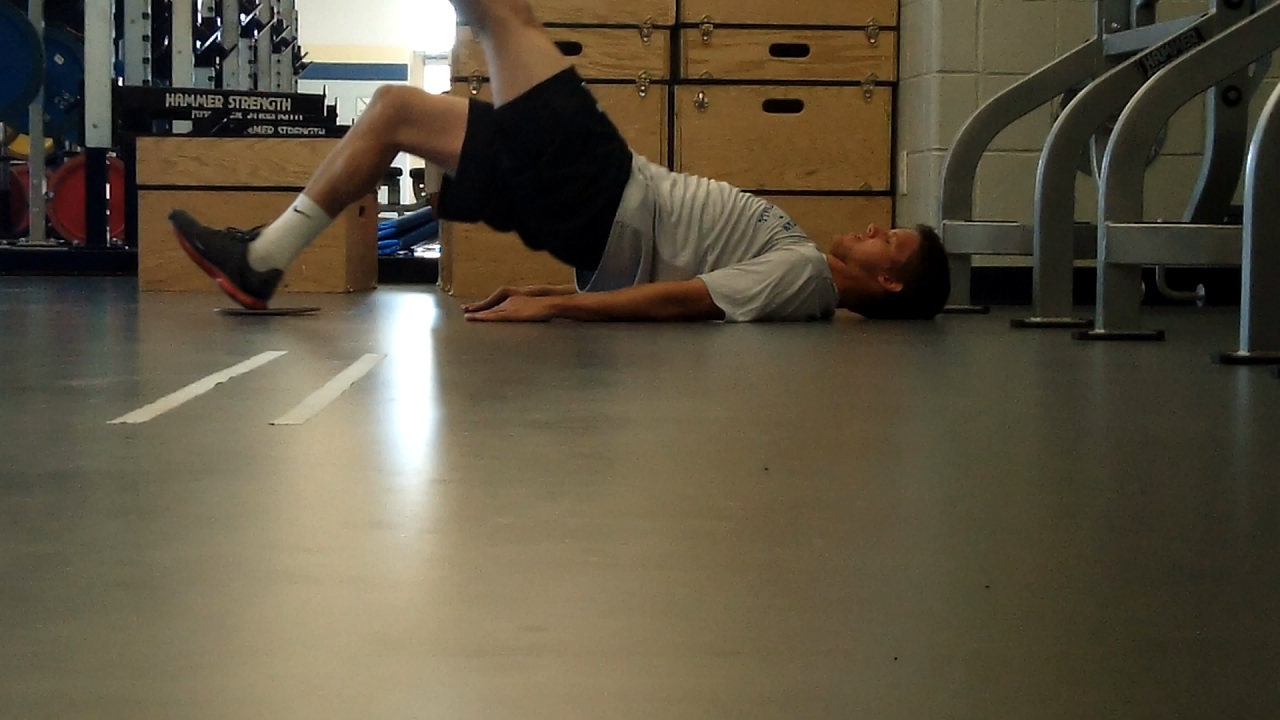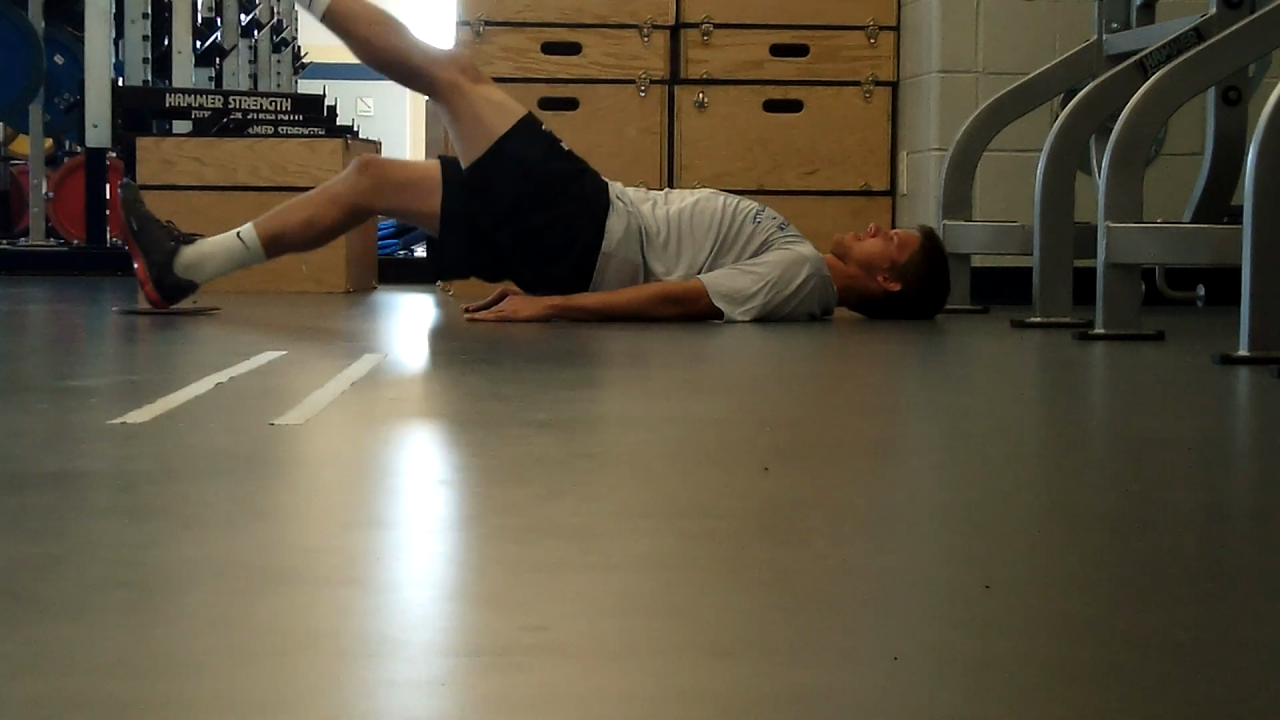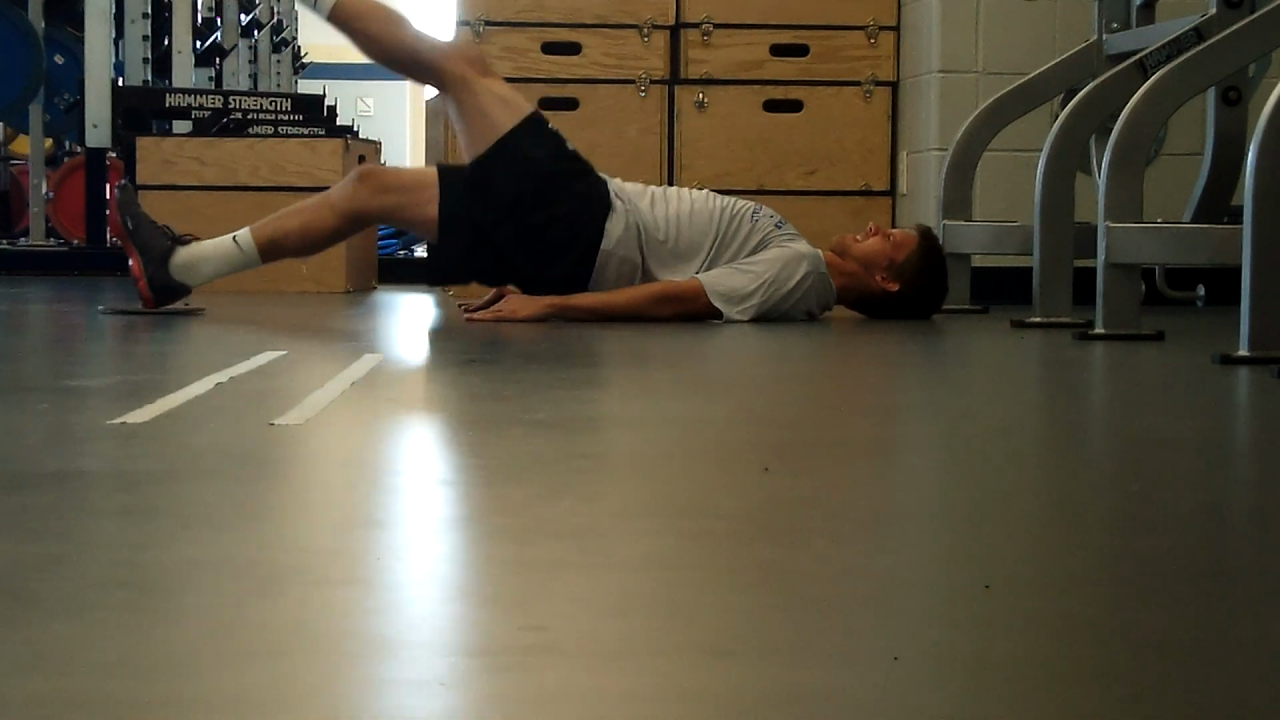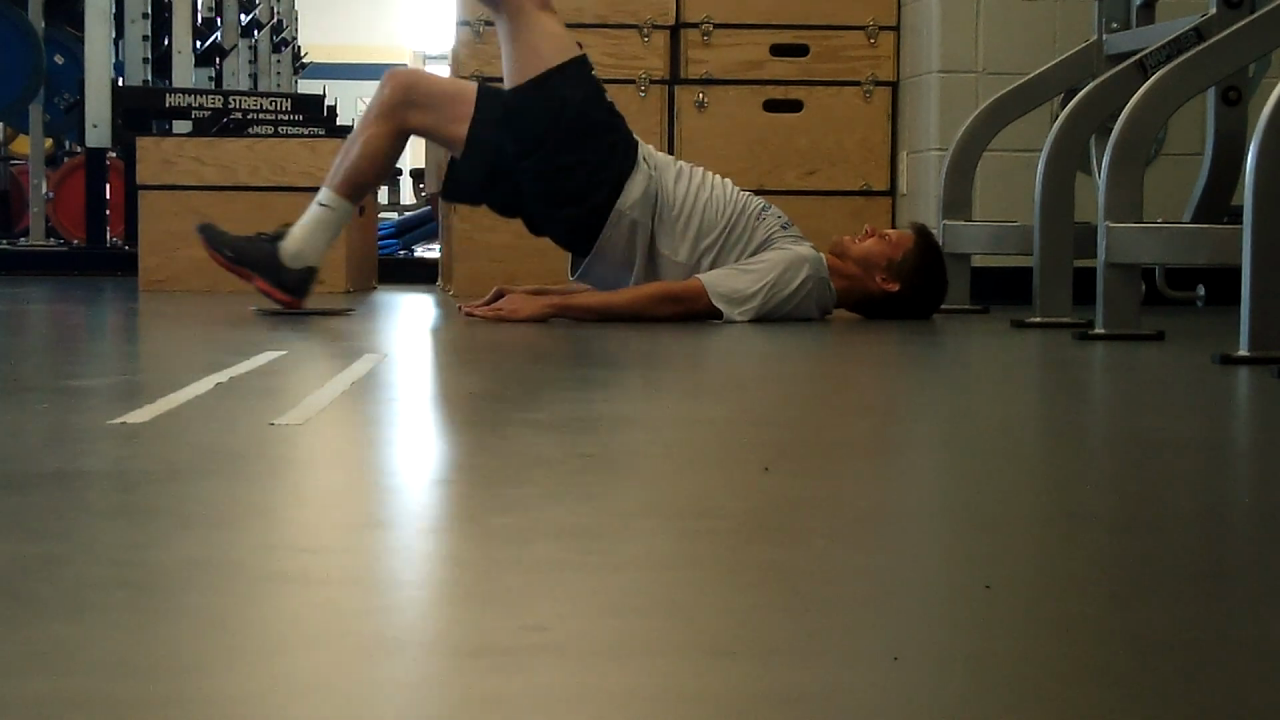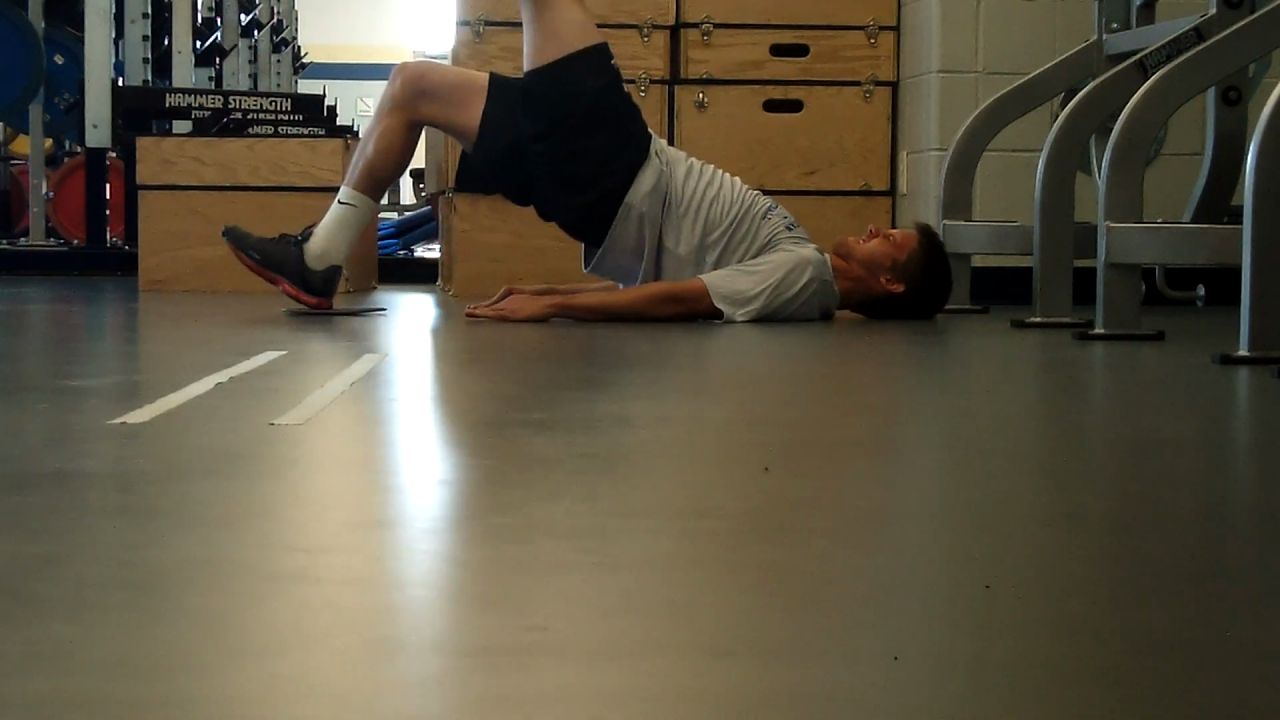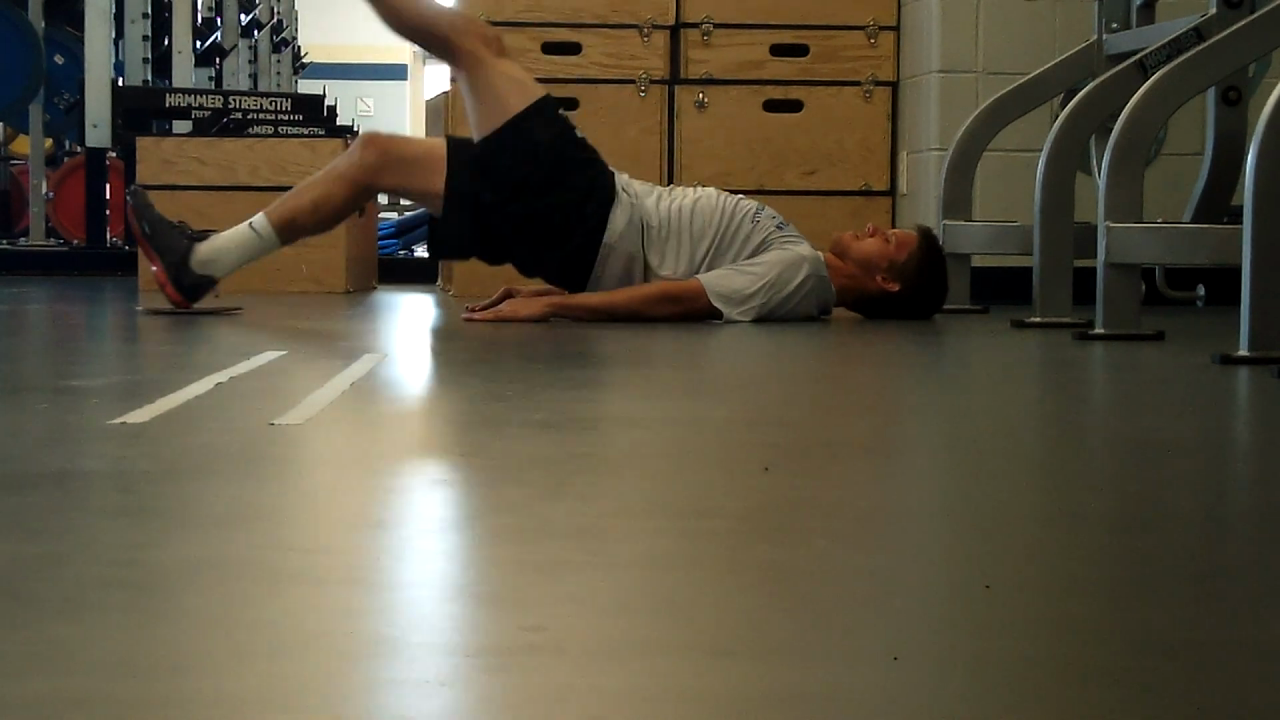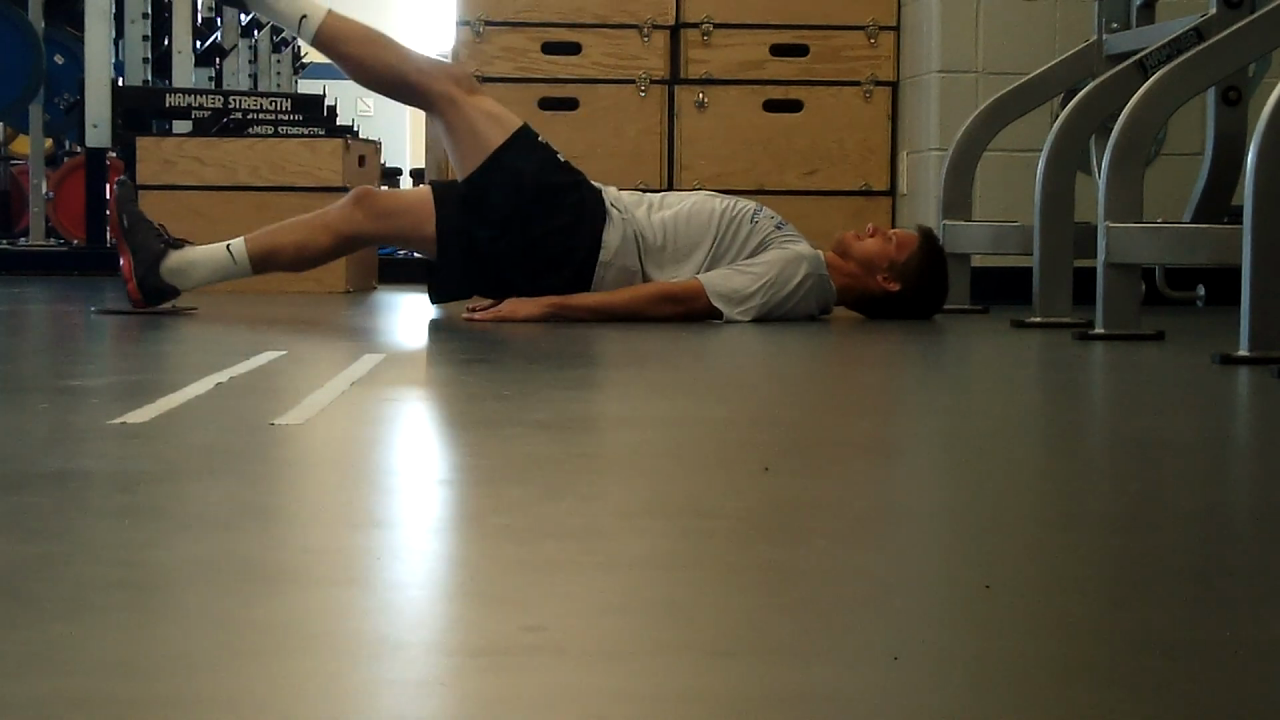
dt=0.4s
person 1, frame 1
left shoulder: (803, 274)
right shoulder: (800, 266)
left elbow: (681, 300)
left wrist: (553, 304)
right wrist: (555, 287)
left hip: (604, 200)
right hip: (609, 207)
right knee: (395, 106)
right ankle: (262, 259)
person 1, frame 2
left shoulder: (798, 275)
right shoulder: (793, 263)
left elbow: (678, 299)
left wrist: (548, 305)
left hip: (587, 234)
right hip: (595, 228)
left knee: (454, 72)
right knee: (368, 178)
right ankle: (184, 265)
person 1, frame 3
left shoulder: (799, 271)
right shoulder: (794, 266)
left elbow: (678, 298)
left wrist: (549, 304)
right wrist: (536, 285)
left hip: (589, 232)
right hip: (589, 235)
left knee: (457, 69)
right knee: (370, 186)
right ankle: (183, 266)
person 1, frame 4
left shoulder: (799, 275)
right shoulder: (799, 267)
left elbow: (678, 301)
left wrist: (551, 305)
left hip: (605, 184)
right hip: (601, 190)
right knee: (401, 92)
right ankle: (298, 257)
person 1, frame 5
left shoulder: (803, 276)
right shoulder: (805, 267)
left elbow: (680, 300)
left wrist: (554, 303)
right wrist: (549, 293)
right hip: (619, 185)
right knee: (415, 84)
right ankle: (319, 257)
person 1, frame 6
left shoulder: (798, 275)
right shoulder: (793, 265)
left elbow: (677, 299)
left wrist: (549, 306)
right wrist: (548, 284)
left hip: (589, 221)
right hip: (596, 223)
right knee: (374, 154)
right ankle: (200, 262)
person 1, frame 7
left shoulder: (801, 273)
right shoulder: (795, 264)
left elbow: (677, 299)
left wrist: (549, 305)
left hip: (581, 244)
right hip: (588, 234)
left knee: (448, 87)
right knee: (366, 208)
right ankle: (170, 270)
